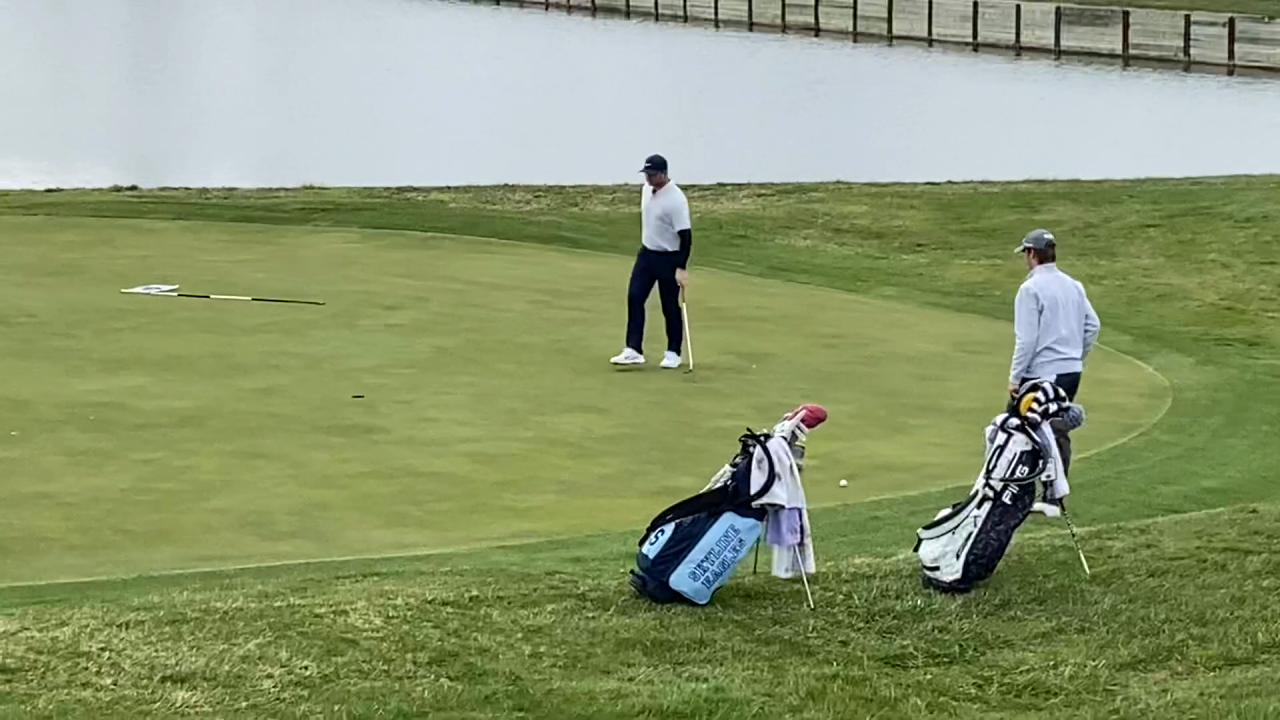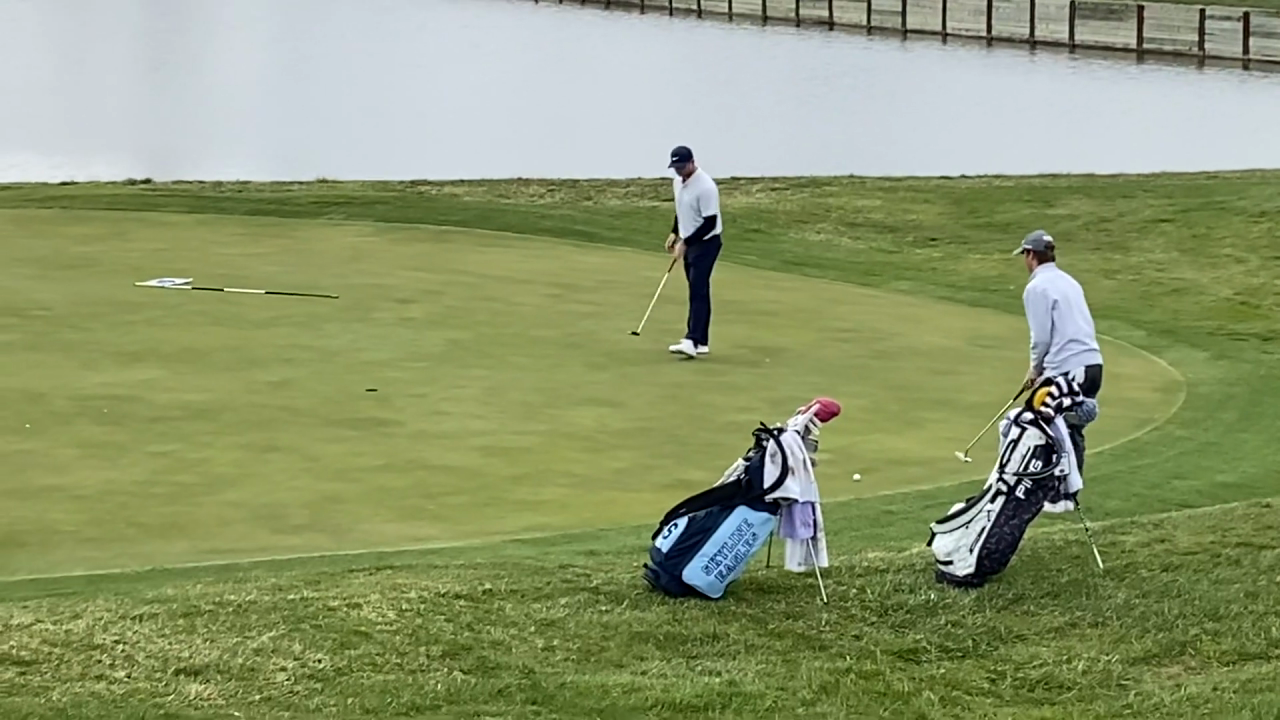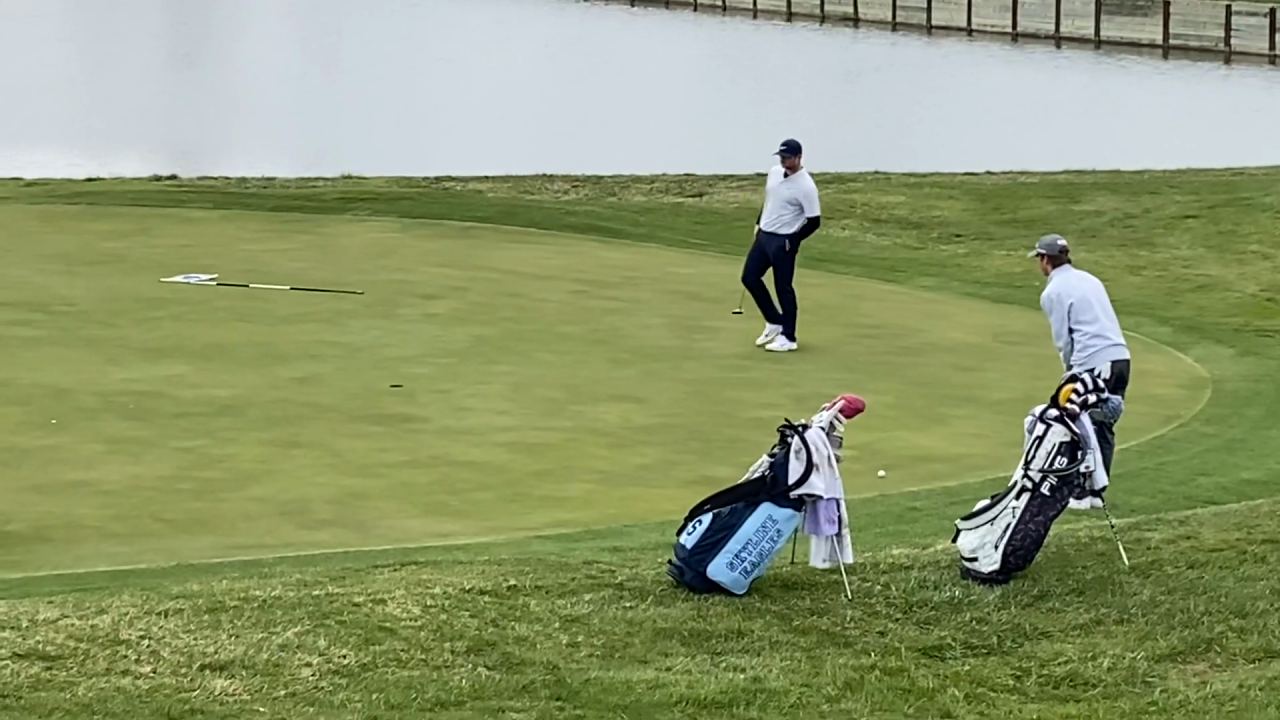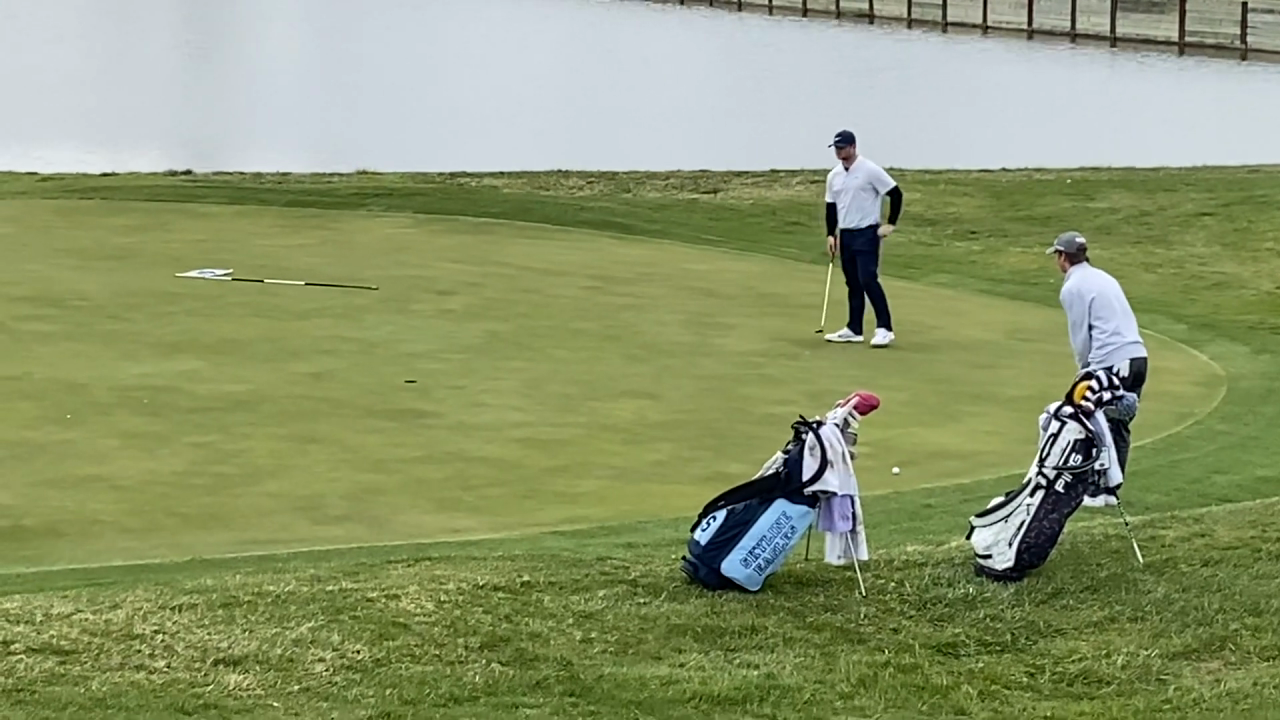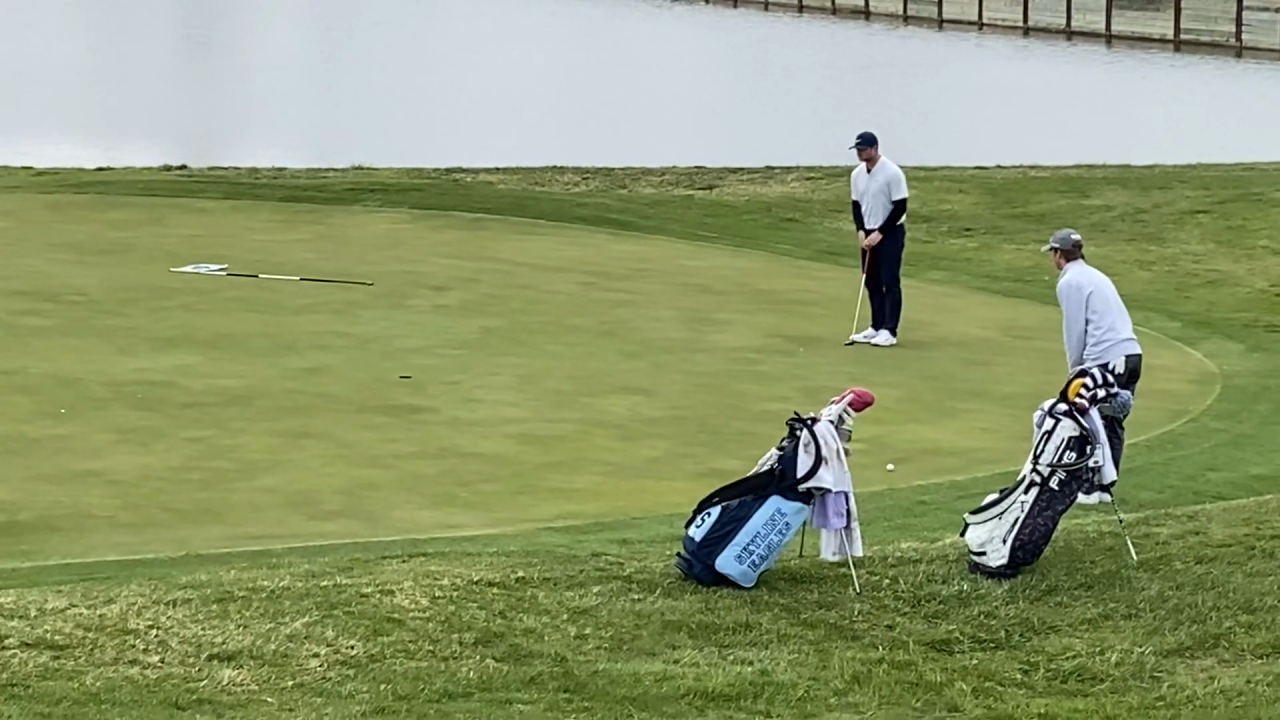
dt=1s
person 1, frame 1
left shoulder: (1031, 288)
right shoulder: (1073, 285)
left elbow: (1026, 339)
right elbow: (1092, 326)
left wrist: (1015, 377)
left hip: (1041, 375)
right hip: (1071, 372)
right knee: (1058, 433)
person 1, frame 2
left shoulder: (1037, 287)
right shoulder: (1069, 282)
left elbow: (1042, 337)
left wrist: (1035, 369)
right wrist: (1042, 369)
left hip: (1066, 369)
right hip: (1091, 365)
right knee: (1073, 433)
left ankle: (1056, 500)
right ankle: (1070, 497)
person 1, frame 3
left shoulder: (1052, 292)
right shoulder: (1089, 279)
left elbow: (1063, 339)
left wrist: (1071, 371)
left hip: (1093, 364)
right hip: (1120, 358)
right knee: (1104, 428)
left ankle: (1080, 493)
right ankle: (1095, 492)
person 1, frame 4
left shoulder: (1072, 288)
right shoulder: (1104, 278)
left elbow: (1080, 336)
left wrist: (1085, 369)
right wrist: (1091, 367)
left hip: (1110, 362)
right hip: (1137, 357)
right knee: (1119, 427)
left ankle: (1095, 492)
right ankle: (1110, 489)
person 1, frame 5
left shoulder: (1069, 282)
right shoulder: (1096, 276)
left elbow: (1075, 330)
left wrist: (1074, 368)
right wrist: (1082, 365)
left hip: (1105, 360)
right hip: (1131, 354)
right knee: (1114, 425)
left ankle: (1089, 490)
right ankle: (1104, 488)
person 2, frame 1
left shoulder: (676, 199)
right shoulder: (647, 189)
left elbow: (685, 237)
left wrist: (682, 269)
left hip: (669, 258)
right hip: (647, 253)
left knee: (670, 306)
right knee: (635, 298)
left ankle: (674, 352)
right ankle: (634, 350)
person 2, frame 2
left shoulder: (705, 186)
right shoulder: (678, 182)
left elbow: (711, 223)
left wrist: (685, 243)
right wrist: (674, 233)
left hip: (706, 244)
right hip: (690, 244)
left knee: (698, 291)
right knee: (696, 292)
left ankle: (692, 341)
right ankle: (699, 341)
person 2, frame 3
left shoulder: (806, 186)
right shoulder: (774, 173)
left elbow: (813, 222)
left wrist: (792, 242)
right wrist: (758, 224)
left hip: (784, 241)
right hip: (764, 236)
left knee: (783, 287)
right knee: (749, 278)
left ankle: (788, 337)
right ankle: (775, 321)
person 2, frame 4
left shoulder: (871, 170)
right shoulder: (833, 176)
left elbow: (896, 194)
right elbow: (831, 207)
left wrist: (890, 223)
right wrist: (831, 234)
left hip: (867, 234)
right hip: (846, 235)
left knee: (868, 280)
right knee: (853, 283)
left ankle: (884, 328)
right ankle: (854, 329)
person 2, frame 5
left shoulder: (892, 172)
right shoulder: (857, 174)
left elbow: (900, 207)
left wrist: (880, 232)
right wrist: (860, 230)
left hip: (890, 234)
right hip: (869, 235)
left knee: (890, 283)
right knee: (872, 283)
left ankle: (889, 331)
right ankle: (877, 327)
